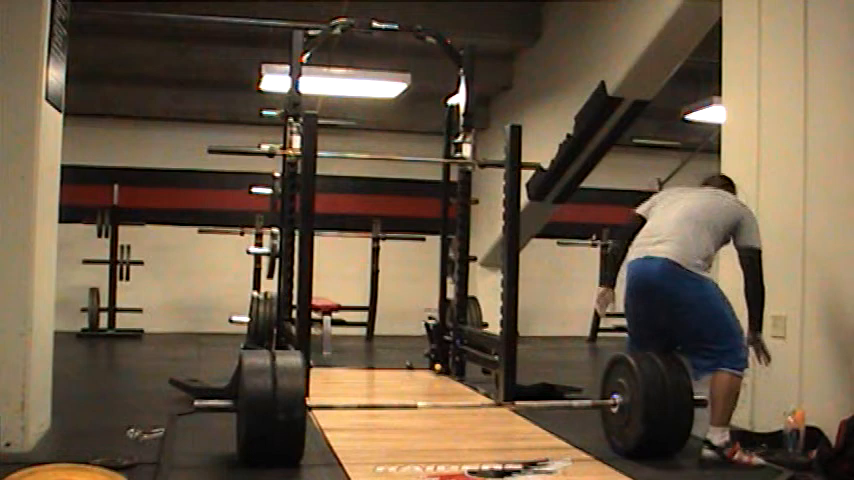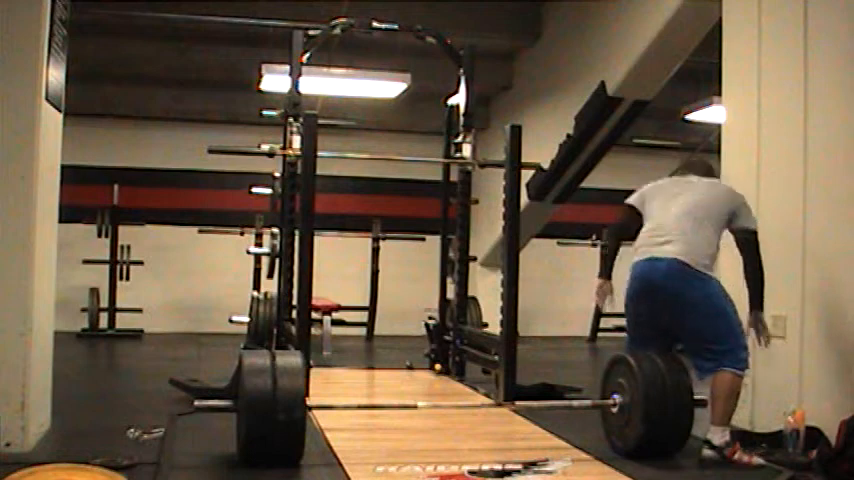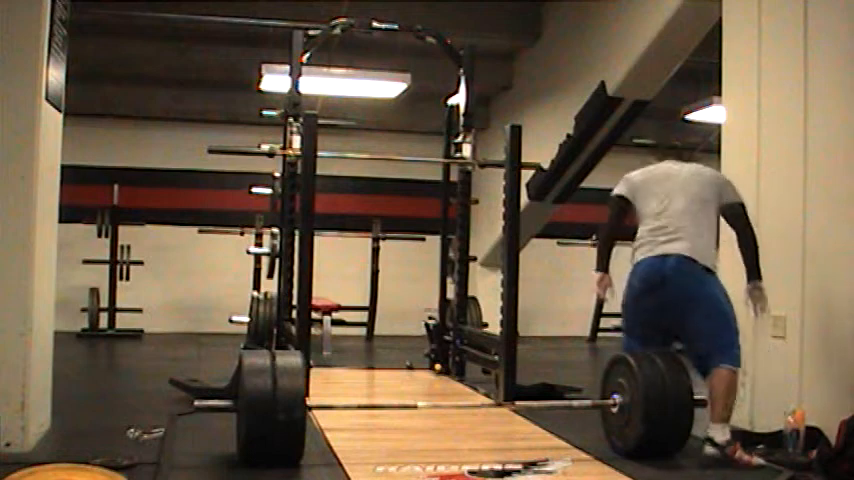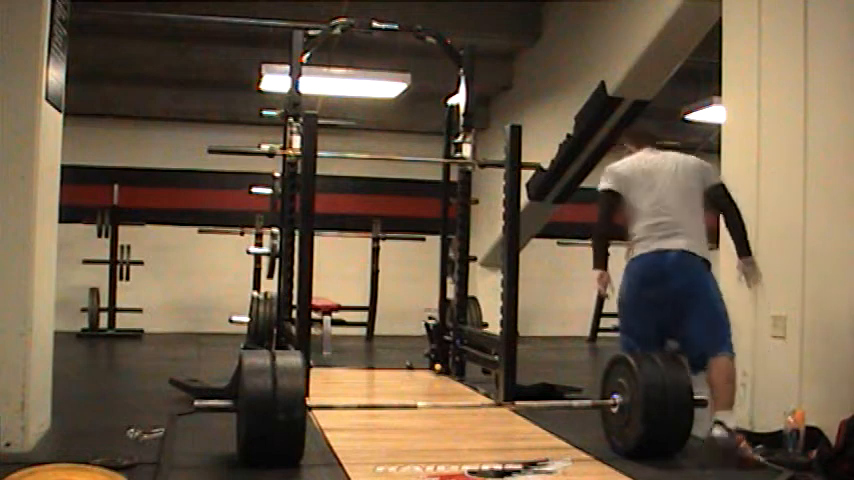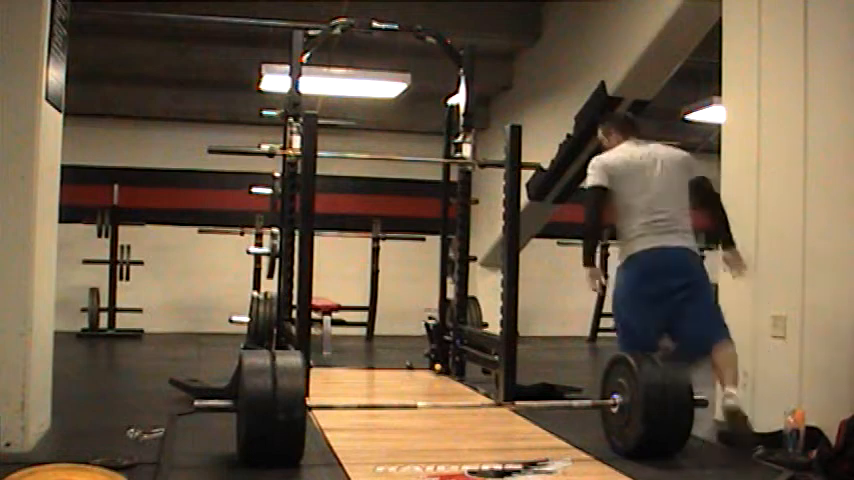
dt=0.1s
person 1, frame 1
left shoulder: (667, 195)
right shoulder: (739, 210)
left elbow: (625, 237)
right elbow: (753, 272)
left wrist: (607, 283)
right wrist: (754, 331)
left hip: (639, 269)
right hip: (681, 272)
left knee: (646, 354)
right knee: (728, 353)
right ankle: (717, 441)
person 1, frame 2
left shoulder: (655, 187)
right shoulder: (731, 196)
left elbow: (618, 229)
right elbow: (751, 256)
left wrist: (605, 275)
right wrist: (756, 312)
left hip: (644, 269)
right hip: (688, 272)
left knee: (644, 353)
right knee: (729, 353)
right ankle: (718, 440)
person 1, frame 3
left shoulder: (636, 177)
right shoulder: (713, 178)
left elbow: (612, 221)
right elbow: (743, 228)
left wrist: (602, 270)
right wrist: (754, 281)
left hip: (647, 267)
right hip: (693, 267)
left knee: (640, 350)
right knee: (723, 352)
right ankle: (719, 437)
person 1, frame 4
left shoulder: (619, 169)
right shoulder: (695, 164)
left elbow: (603, 217)
right elbow: (729, 209)
left wrist: (600, 266)
right wrist: (745, 257)
left hip: (644, 261)
right hip: (690, 260)
left knee: (637, 348)
right knee: (715, 344)
right ankle: (724, 424)
person 1, frame 5
left shoulder: (603, 163)
right shoulder: (678, 157)
left elbow: (593, 210)
right elbow: (710, 199)
left wrist: (590, 262)
right wrist: (729, 246)
left hip: (640, 259)
right hip: (684, 255)
left knee: (636, 347)
right knee: (711, 334)
right ankle: (731, 397)
